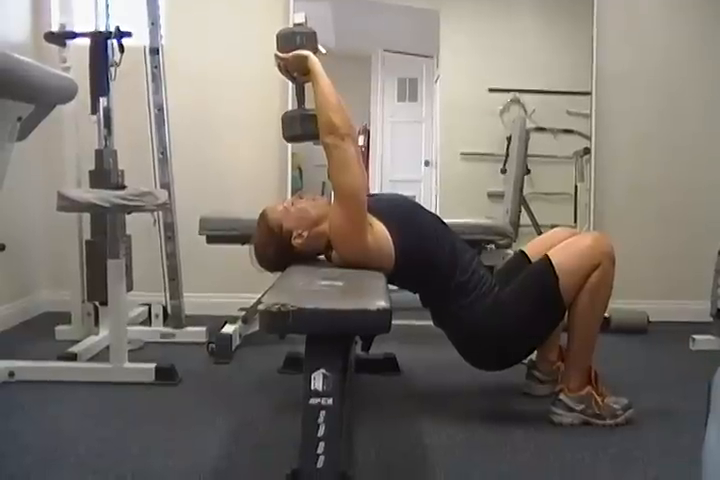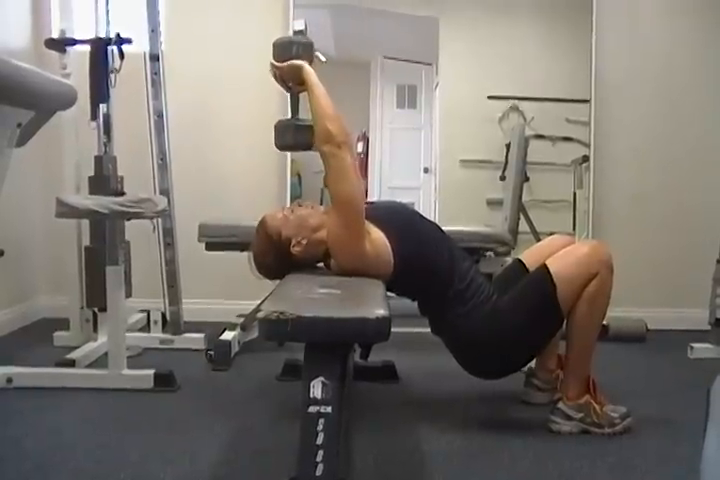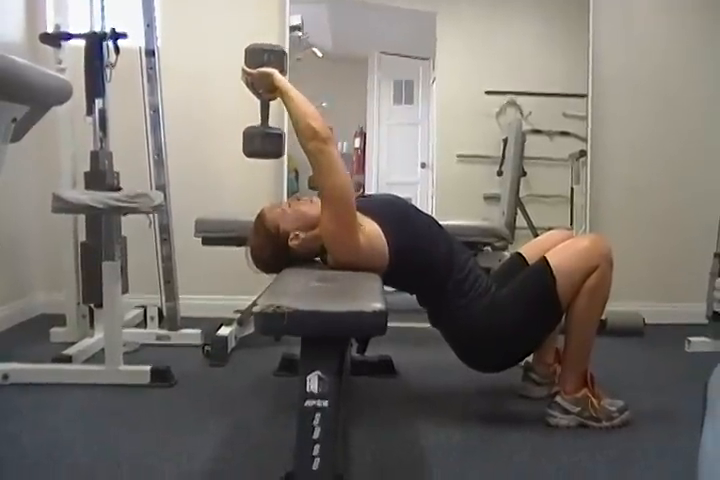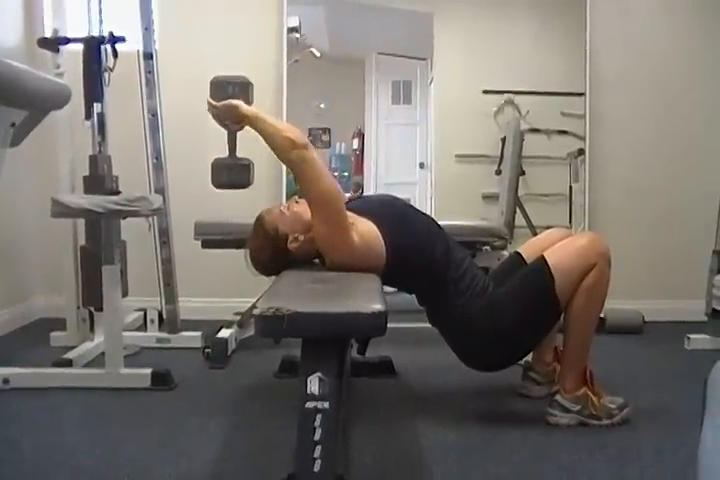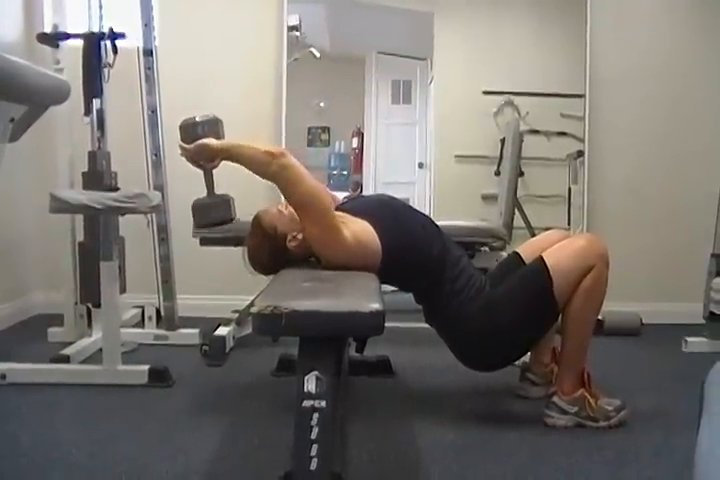
dt=0.7s
person 1, frame 1
left shoulder: (346, 231)
right shoulder: (348, 235)
left elbow: (341, 140)
right elbow: (338, 135)
left wrist: (310, 76)
right wrist: (313, 64)
left hip: (486, 299)
right hip: (492, 323)
left knee: (566, 237)
right knee: (597, 249)
left ankle: (547, 368)
right ankle: (576, 393)
person 1, frame 2
left shoulder: (344, 240)
right shoulder: (346, 244)
left elbow: (336, 150)
right elbow: (335, 144)
left wrist: (305, 81)
right wrist: (307, 74)
left hip: (481, 307)
right hip: (489, 333)
left knee: (562, 245)
right knee: (594, 257)
left ankle: (546, 376)
right ankle: (575, 402)
person 1, frame 3
left shoulder: (342, 235)
right shoulder: (342, 239)
left elbow: (320, 143)
right elbow: (319, 140)
left wrist: (279, 86)
right wrist: (279, 84)
left hip: (482, 301)
right hip: (488, 325)
left knee: (560, 239)
right knee: (594, 251)
left ankle: (543, 370)
right ankle: (573, 395)
person 1, frame 4
left shoulder: (335, 230)
right shoulder: (337, 242)
left elbow: (300, 154)
right elbow: (299, 149)
left wrist: (247, 116)
right wrist: (247, 114)
left hip: (478, 300)
right hip: (485, 325)
left knee: (558, 238)
right knee: (592, 249)
left ankle: (542, 369)
right ankle: (571, 394)
person 1, frame 5
left shoulder: (332, 225)
right shoulder: (332, 240)
left elbow: (285, 168)
right elbow: (279, 162)
right wrist: (219, 150)
left hip: (476, 299)
right hip: (483, 323)
left knee: (557, 239)
right knee: (591, 252)
left ankle: (540, 370)
right ankle: (568, 395)
